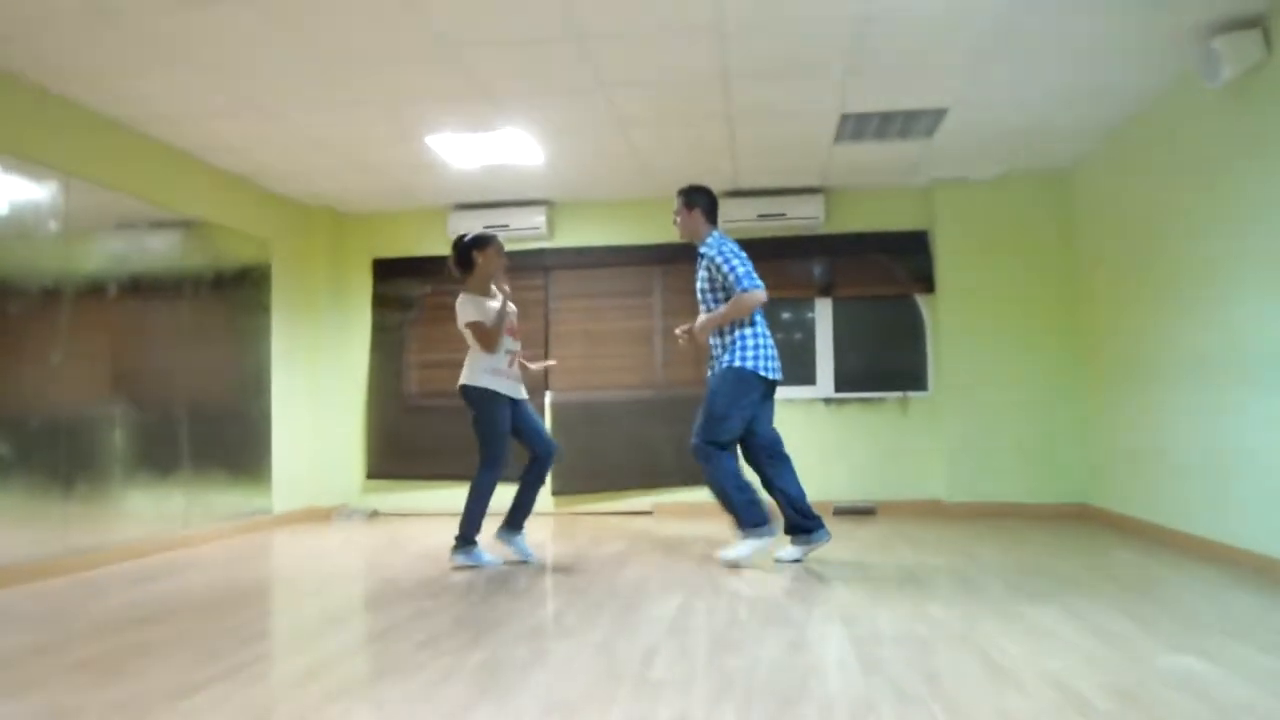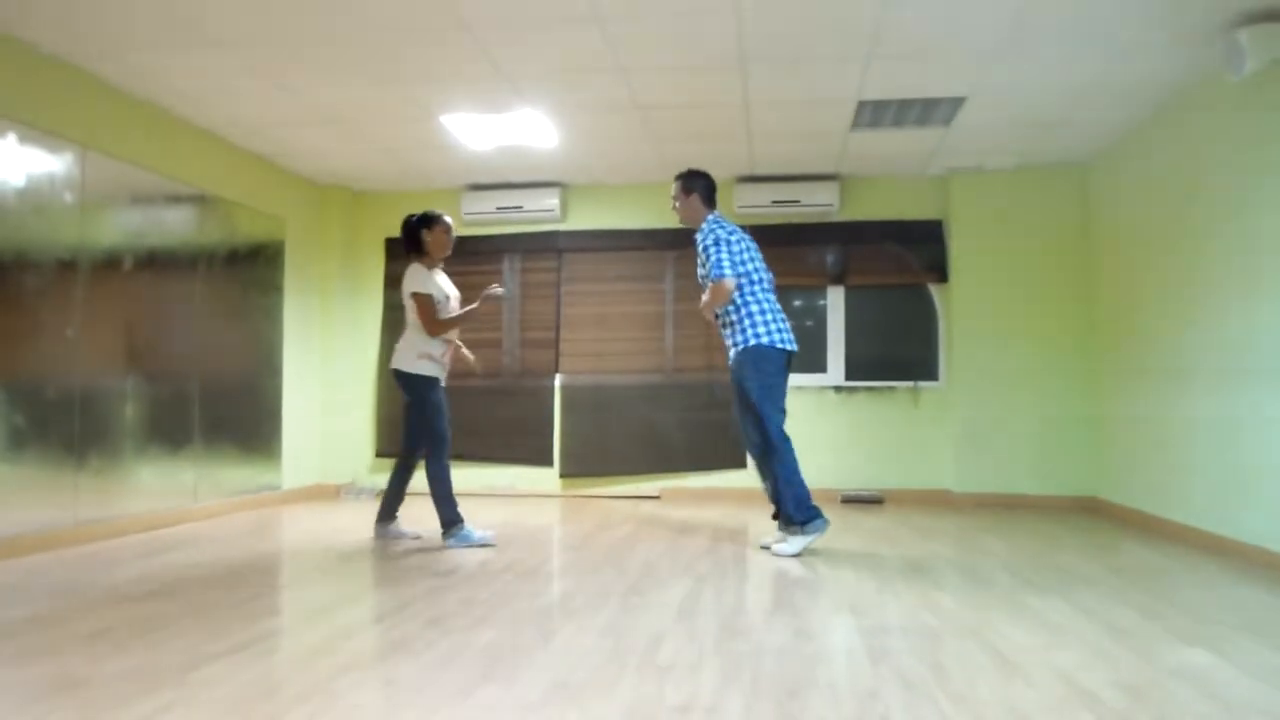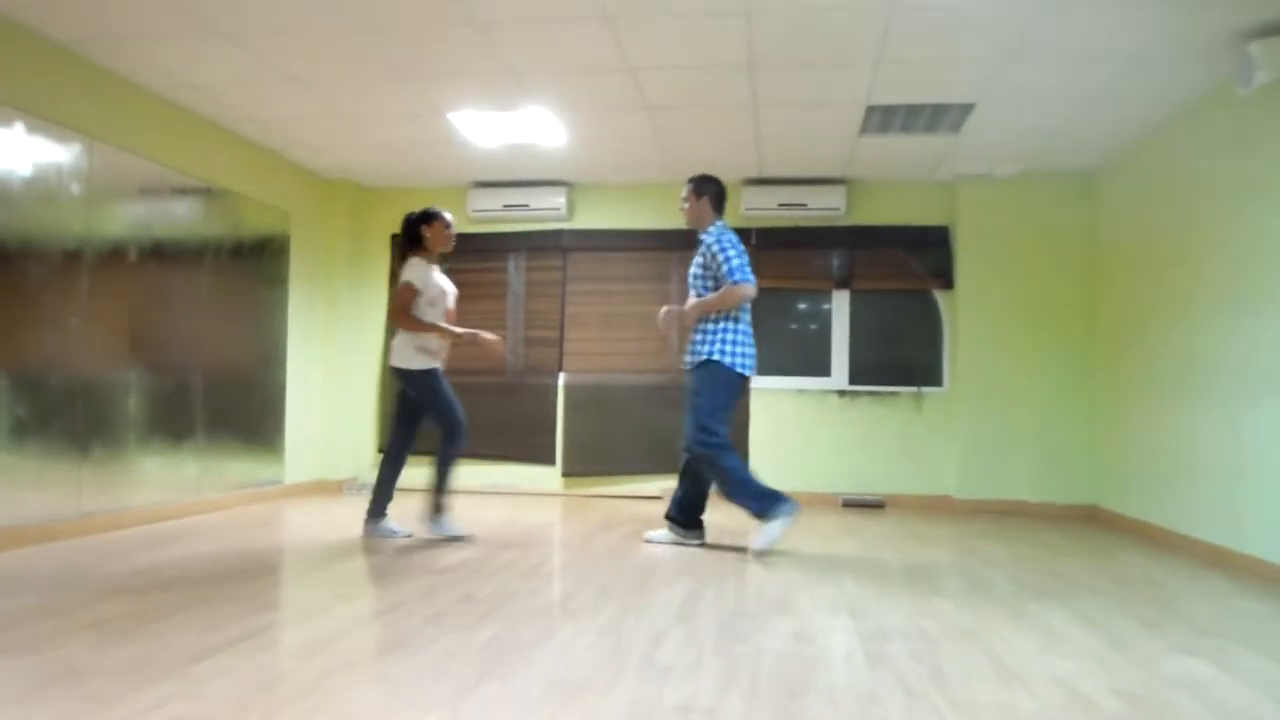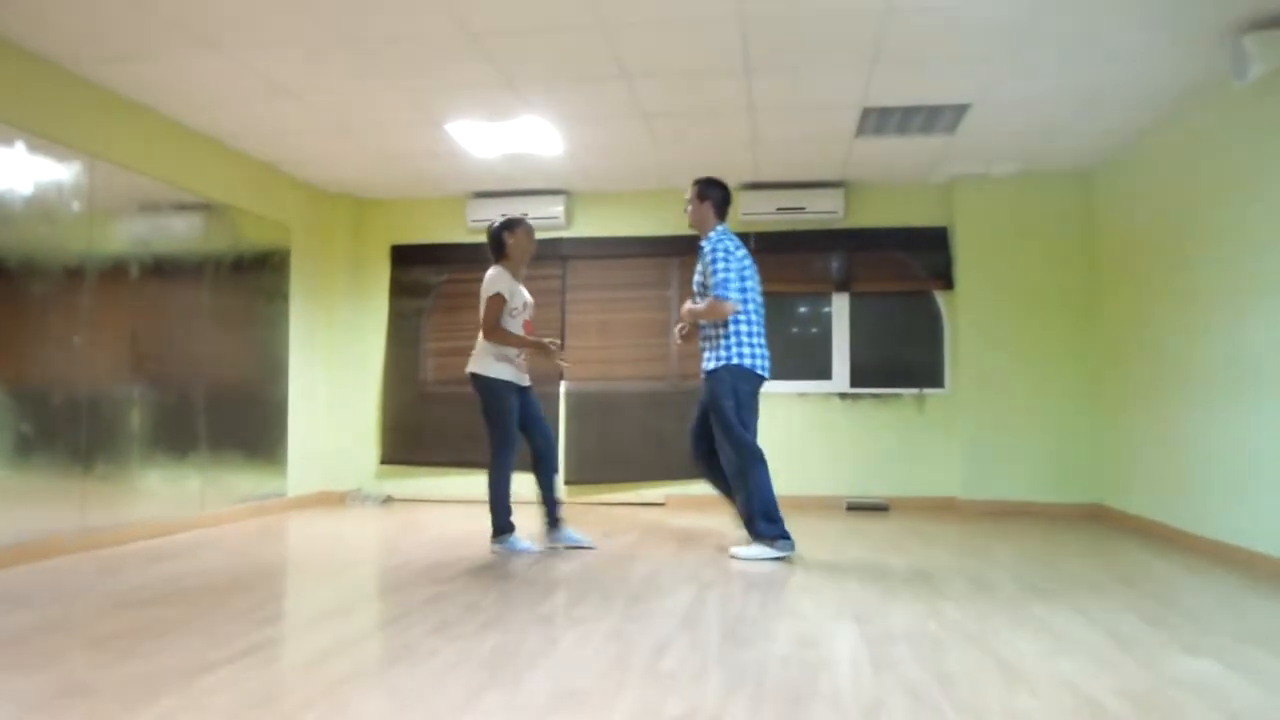
dt=1s
person 1, frame 1
left shoulder: (719, 253)
right shoulder: (713, 255)
left elbow: (754, 296)
left wrist: (712, 321)
right wrist: (700, 330)
left hip: (741, 364)
right hip: (749, 365)
left knee: (709, 444)
right knee: (763, 450)
left ankle: (755, 525)
right ankle: (807, 530)
person 1, frame 2
left shoulder: (711, 235)
right shoulder: (732, 233)
left elbow: (724, 286)
left wrist: (707, 305)
right wrist: (715, 304)
left hip: (756, 343)
right hip: (770, 340)
left knee: (762, 432)
right knee: (765, 431)
left ankle: (803, 515)
right ankle: (798, 519)
person 1, frame 3
left shoulder: (718, 241)
right shoulder: (713, 243)
left elbow: (744, 288)
left wrist: (696, 306)
right wrist: (679, 314)
left hip: (718, 357)
right hip: (713, 358)
left knee: (705, 441)
right knee: (699, 443)
left ankle: (772, 505)
right ankle: (683, 523)
person 1, frame 4
left shoulder: (718, 246)
right shoulder: (727, 246)
left elbow: (723, 307)
left wrist: (692, 311)
right wrist: (696, 323)
left hip: (732, 363)
right hip: (729, 364)
left knee: (738, 450)
right knee: (705, 445)
left ankle: (772, 537)
right ankle: (762, 516)
person 2, frame 1
left shoulder: (496, 292)
right shoulder: (467, 302)
right elbow: (490, 343)
left wrist: (524, 364)
right wrist: (504, 303)
left hip: (510, 388)
right hip: (484, 386)
left knee: (545, 451)
right knee: (494, 462)
left ankle: (512, 528)
right ankle: (464, 545)
person 2, frame 2
left shoulder: (438, 275)
right shoulder: (418, 275)
right elbow: (433, 326)
left wrist: (458, 347)
right wrist: (478, 304)
left hip: (431, 369)
right hip: (418, 368)
left knee: (415, 445)
right knee: (437, 442)
left ankle: (386, 520)
right ankle: (454, 527)
person 2, frame 3
left shoulder: (435, 272)
right shoulder: (416, 267)
right elbow: (398, 316)
left wrist: (475, 335)
right wrist: (443, 330)
left hip: (425, 365)
right hip: (414, 363)
left knee: (403, 439)
right knee: (455, 428)
left ankle: (375, 517)
right ankle: (436, 510)
person 2, frame 4
left shoulder: (514, 280)
right shoulder: (499, 277)
right elbow: (491, 331)
left wrist: (539, 347)
right wrist: (536, 343)
left hip: (515, 376)
right hip: (494, 374)
left knee: (545, 443)
right knee: (505, 448)
left ankle: (555, 526)
right ankle: (503, 533)
